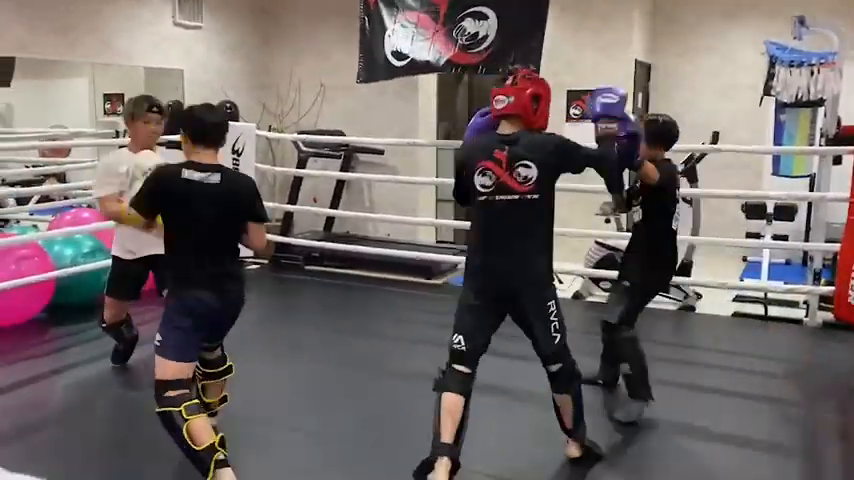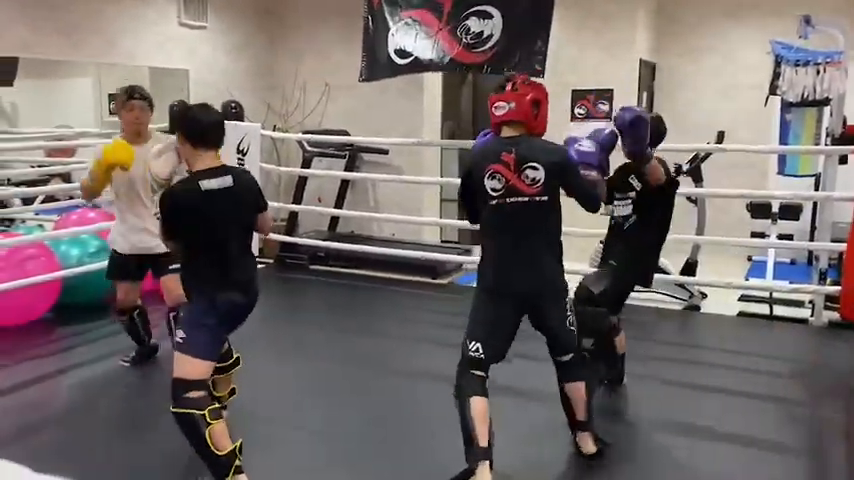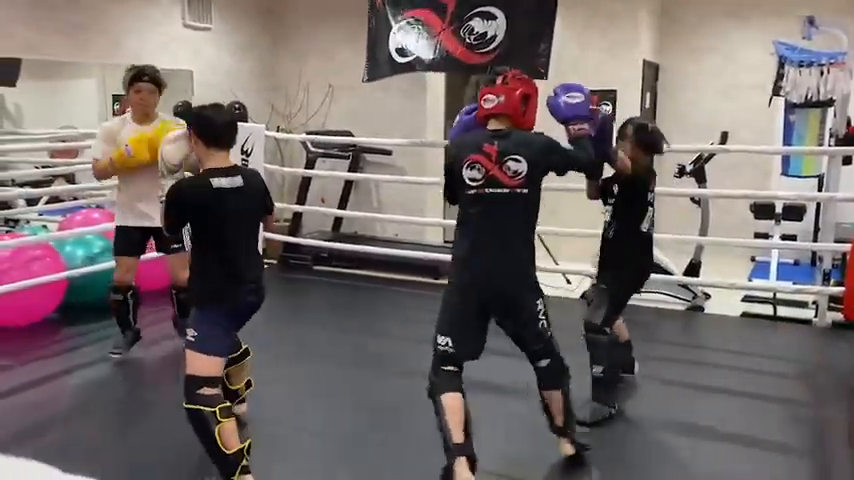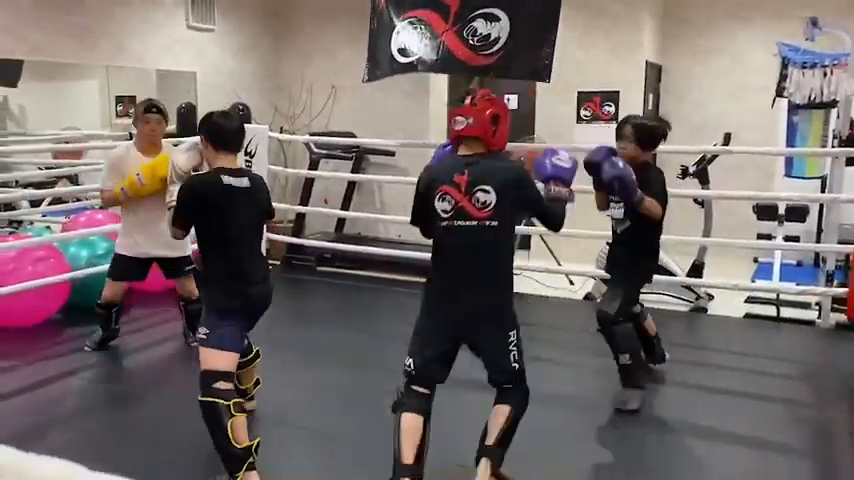
dt=0.2s
person 1, frame 1
left shoulder: (471, 150)
right shoulder: (550, 147)
right elbow: (601, 160)
right wrist: (610, 139)
left hip: (482, 278)
right hip: (532, 277)
left knee: (459, 368)
right knee: (558, 362)
right ankle: (576, 442)
person 1, frame 2
left shoulder: (478, 157)
right shoulder: (553, 155)
right elbow: (591, 202)
right wrist: (592, 179)
left hip: (496, 281)
right hip: (545, 277)
left knee: (472, 373)
right knee: (567, 354)
right ankle: (586, 436)
person 1, frame 3
left shoulder: (459, 146)
right shoulder: (535, 145)
right elbow: (586, 162)
right wrist: (579, 132)
left hip: (468, 277)
right hip: (518, 277)
left knee: (445, 369)
right knee: (546, 357)
right ankle: (566, 438)
person 1, frame 4
left shoulder: (432, 174)
right shoulder: (512, 173)
right elbow: (553, 221)
right wrist: (560, 196)
left hip: (441, 301)
right hip: (493, 304)
left knee: (417, 390)
right knee: (512, 388)
person 2, frame 1
left shoulder: (164, 179)
right shoulder: (242, 185)
left elbow: (140, 221)
right elbow: (259, 243)
left hip: (187, 296)
right hip: (229, 294)
left knee: (172, 393)
right knee: (210, 346)
right ankle: (207, 414)
person 2, frame 2
left shoulder: (176, 195)
right shoulder: (245, 180)
left elbow: (173, 245)
right elbow: (265, 226)
left hip: (208, 297)
right hip: (244, 291)
left knee: (188, 396)
right knee: (214, 338)
right ankle: (220, 405)
person 2, frame 3
left shoulder: (185, 189)
right shoulder: (253, 180)
left elbow: (170, 231)
right elbow: (269, 222)
left hip: (216, 296)
right hip: (251, 289)
left knee: (200, 392)
right knee: (224, 334)
right ankle: (237, 399)
person 2, frame 4
left shoulder: (197, 186)
right shoulder: (257, 184)
left elbow: (177, 233)
left wrist: (178, 198)
left hip: (226, 296)
right hip: (259, 290)
left knee: (215, 387)
right knee: (234, 335)
right ankle: (247, 395)
person 3, frame 1
left shoulder: (665, 171)
right shoulder: (647, 173)
left elbow: (653, 178)
right elbow: (628, 204)
left wrist: (633, 156)
left hip: (653, 262)
right hip: (640, 258)
left knee: (617, 321)
right knee: (615, 316)
left ankle: (638, 396)
right ankle: (609, 374)
person 3, frame 2
left shoulder: (656, 169)
right shoulder: (624, 172)
left elbow: (659, 178)
right elbow: (601, 197)
left wrist: (641, 152)
left hip: (636, 256)
right hip: (617, 252)
left knee: (587, 299)
right knee: (606, 310)
left ankle: (605, 363)
right ankle: (614, 373)
person 3, frame 3
left shoulder: (642, 174)
right shoulder: (618, 176)
left elbow: (624, 165)
right elbow: (593, 193)
left wrist: (605, 149)
left hip: (628, 264)
right hip: (616, 259)
left knee: (596, 323)
right knee: (607, 312)
left ankle: (604, 400)
right ankle: (625, 360)
person 3, frame 4
left shoulder: (651, 175)
right shoulder: (623, 170)
left elbow: (657, 211)
right elbow: (603, 204)
left wrist: (633, 194)
right wrist: (599, 176)
left hip: (638, 257)
right hip: (622, 253)
left knee: (611, 314)
right knee: (627, 304)
left ankle: (632, 384)
right ankle: (654, 353)
person 4, frame 1
left shoulder: (166, 159)
right shoulder: (112, 162)
right elbow: (108, 210)
right hip: (130, 248)
right knee: (112, 317)
right ankle: (127, 338)
person 4, frame 2
left shoulder: (165, 146)
right shoulder: (108, 151)
right elbow: (88, 194)
right wrist: (103, 167)
right hip: (128, 238)
left knee: (176, 297)
right knee: (125, 299)
right ankle: (146, 345)
person 4, frame 3
left shoulder: (172, 126)
right shoulder: (113, 129)
right elbow: (99, 171)
right wrist: (126, 156)
right hip: (131, 215)
left knee: (181, 276)
right knee: (123, 277)
left ankle: (183, 321)
right ankle: (129, 330)
person 4, frame 4
left shoulder: (175, 157)
right shoulder: (118, 157)
right elbow: (106, 199)
right wrist: (136, 186)
left hip: (172, 240)
right hip: (133, 242)
left knee: (190, 292)
right knee: (110, 296)
left ankle: (191, 331)
right ankle: (108, 331)
